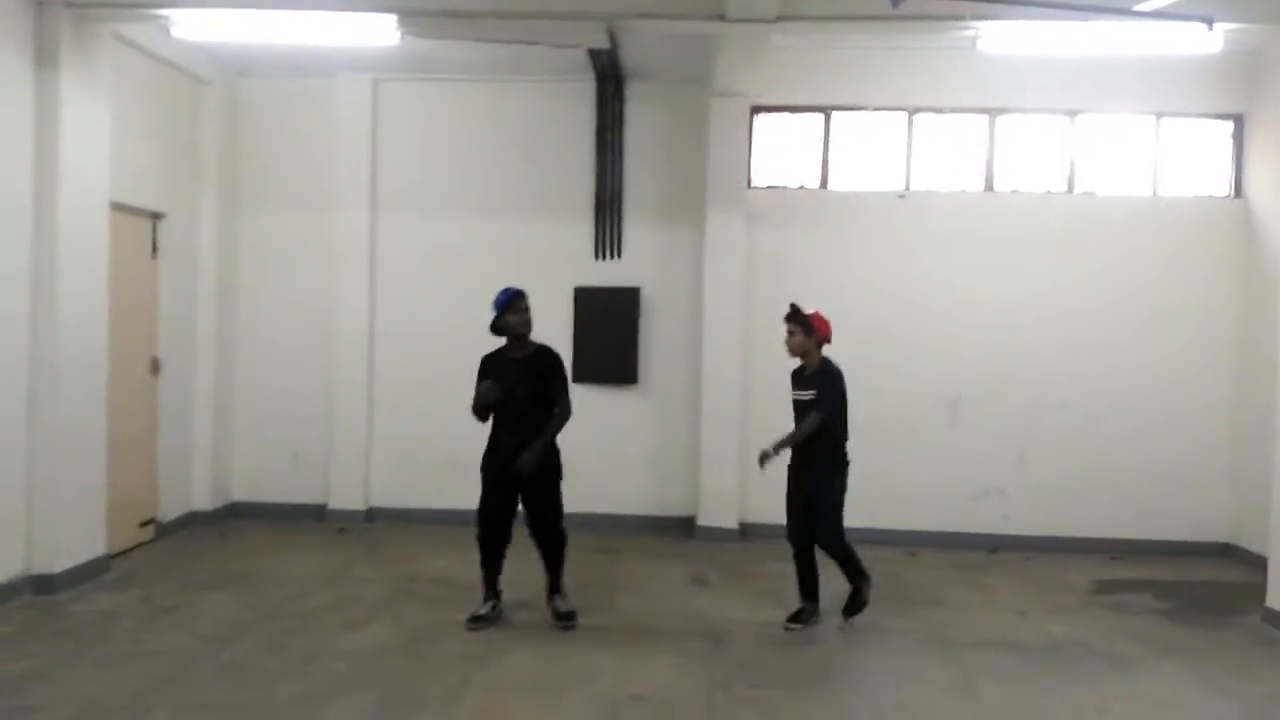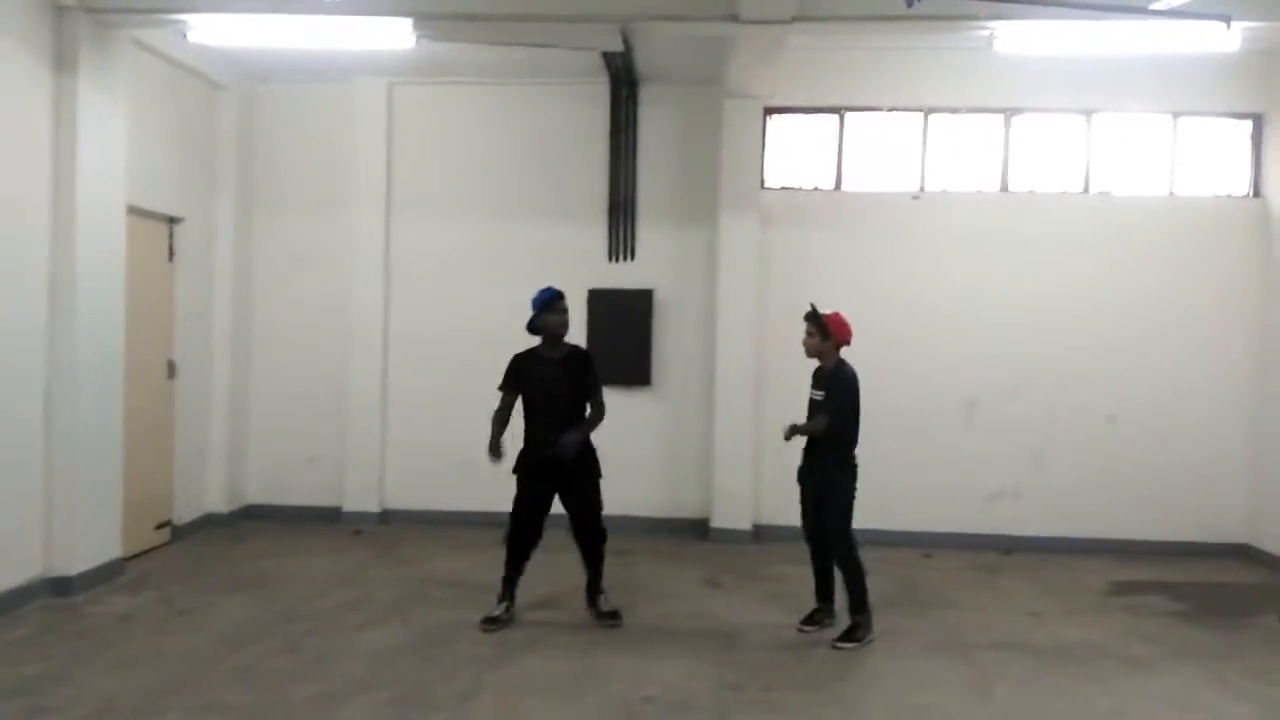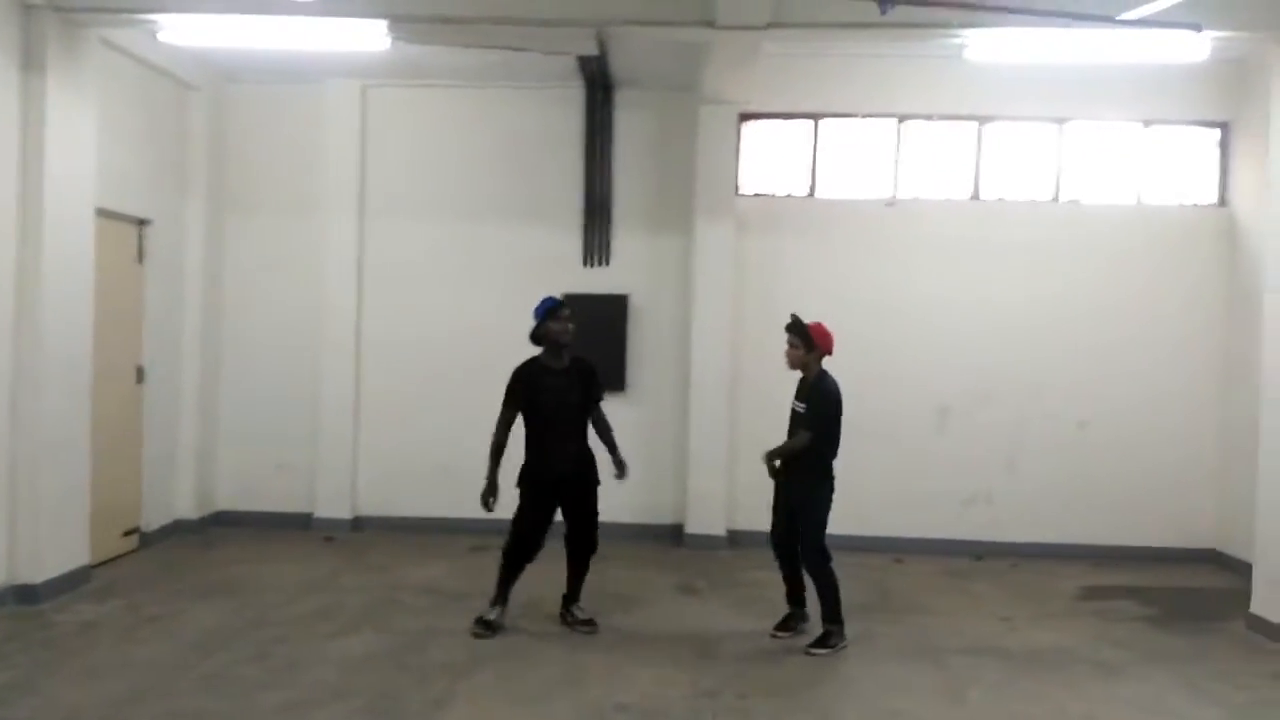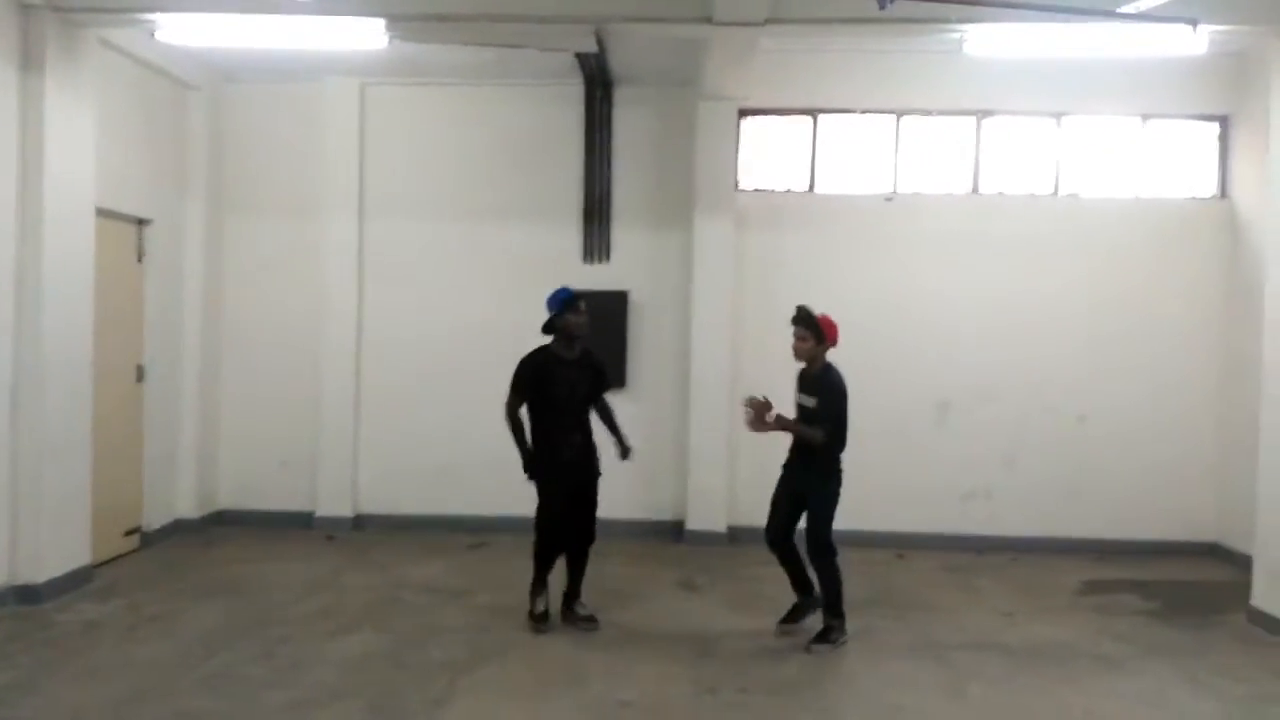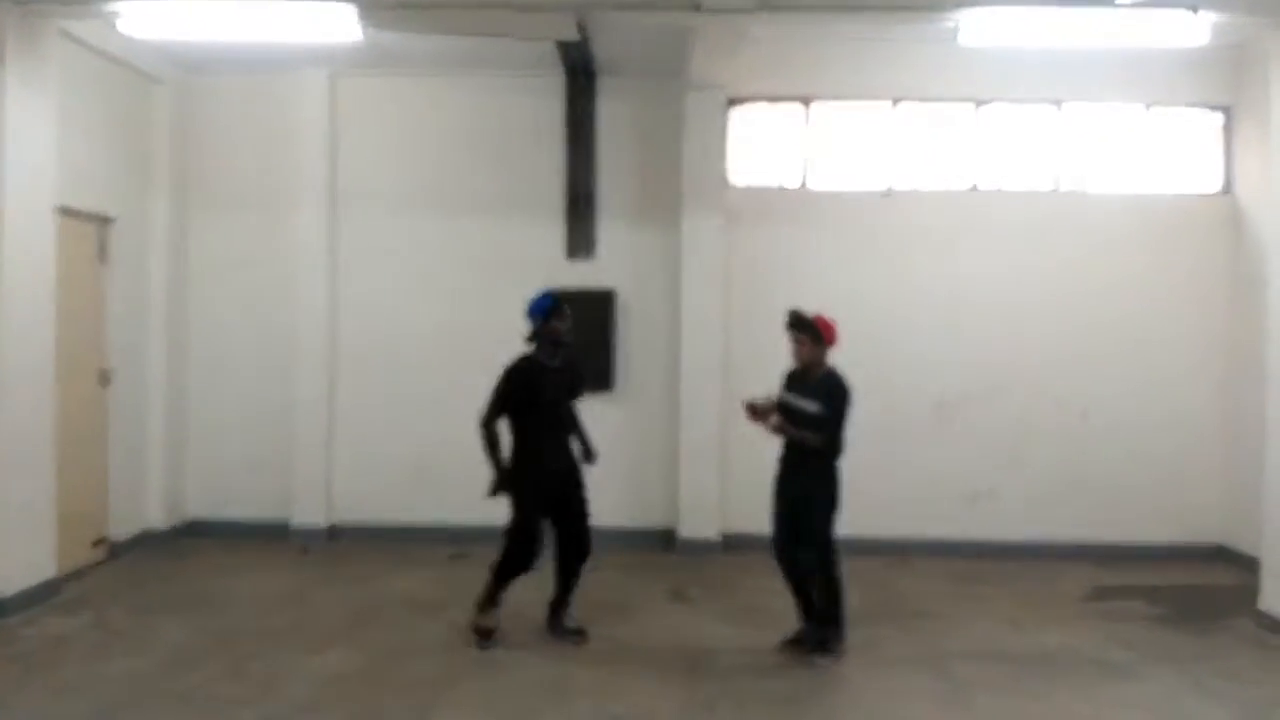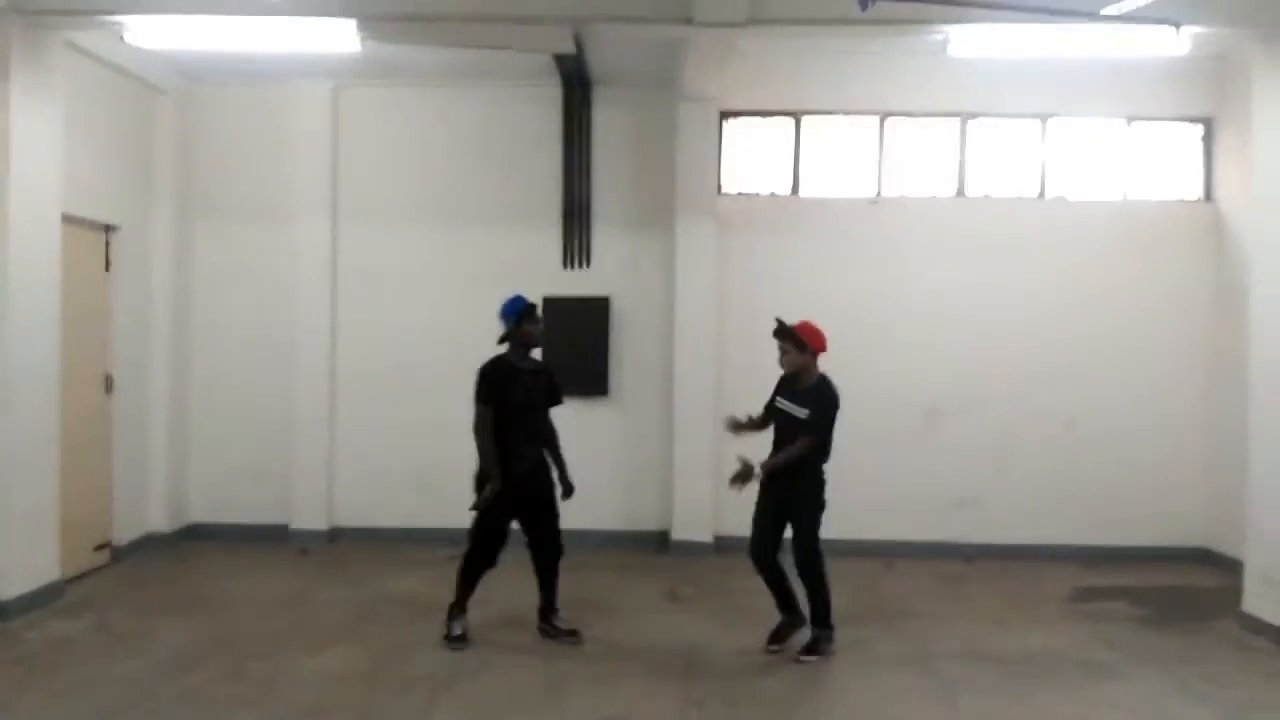
dt=0.2s
person 1, frame 1
left shoulder: (546, 359)
right shoulder: (491, 363)
left elbow: (563, 410)
right elbow: (481, 414)
left wrist: (536, 449)
right wrist: (482, 399)
left hip: (540, 459)
right hip: (499, 459)
left knee: (549, 529)
right knee: (491, 529)
left ankle: (557, 593)
right ankle: (491, 599)
person 1, frame 2
left shoulder: (581, 360)
right shoulder: (522, 363)
left elbow: (598, 408)
right elbow: (505, 408)
left wrist: (579, 433)
right wrist: (496, 437)
left hip: (577, 459)
right hip: (535, 460)
left knee: (590, 529)
right knee: (521, 531)
left ankle: (596, 596)
right ankle: (506, 600)
person 1, frame 3
left shoulder: (584, 371)
right shoulder: (527, 374)
left elbow: (597, 417)
right elbow: (504, 425)
left wrist: (614, 453)
right wrist: (492, 476)
left hip: (580, 470)
right hip: (539, 472)
left knee: (583, 541)
right knee: (523, 540)
left ankle: (571, 605)
right ankle: (498, 605)
person 1, frame 4
left shoulder: (590, 362)
right shoulder: (535, 363)
right elbow: (513, 410)
left wrist: (619, 437)
right wrist: (526, 452)
left hip: (584, 459)
right hip: (549, 461)
left knee: (581, 533)
right knee: (552, 531)
left ankle: (572, 600)
right ankle: (539, 592)
person 1, frame 5
left shoulder: (568, 369)
right shoulder: (521, 373)
right elbow: (488, 423)
left wrist: (582, 442)
right wrist: (500, 472)
left hip: (565, 470)
right hip: (530, 473)
left knee: (576, 544)
right knee: (522, 547)
left ankle: (558, 613)
right ankle: (488, 605)
person 1, frame 6
left shoulder: (542, 373)
right shoulder: (494, 371)
right elbow: (482, 427)
left wrist: (562, 471)
right wrist: (492, 479)
left hip: (535, 473)
right hip: (503, 476)
left knee: (548, 547)
right knee: (484, 547)
left ankle: (549, 616)
right ankle: (457, 614)
person 2, frame 1
left shoulder: (830, 375)
right shoulder: (798, 375)
left elbow: (811, 423)
left wrist: (774, 449)
left hip: (829, 468)
right hip: (801, 467)
left knee: (828, 536)
right knee: (799, 538)
left ankle: (860, 580)
right ankle: (809, 603)
person 2, frame 2
left shoulder: (843, 377)
right shoulder: (820, 373)
left elbow: (820, 424)
left wrist: (794, 429)
left hip: (838, 472)
right hip: (814, 468)
left knee: (840, 543)
right knee: (816, 539)
left ankle: (861, 620)
right ankle: (825, 606)
person 2, frame 3
left shoulder: (825, 390)
right shoulder: (805, 384)
left elbow: (804, 440)
left wrist: (774, 453)
right wrist: (780, 461)
left hip: (815, 483)
right hip: (791, 478)
left knee: (813, 554)
right knee: (782, 545)
left ankle: (835, 628)
right ankle: (797, 610)
person 2, frame 4
left shoulder: (832, 384)
right shoulder: (805, 375)
left elbow: (821, 436)
left wrist: (778, 423)
right wrist: (771, 417)
left hip: (822, 476)
right hip: (796, 470)
left knee: (819, 547)
right knee: (776, 535)
left ankle: (835, 623)
right ankle: (807, 597)
person 2, frame 5
left shoulder: (835, 388)
right shoulder: (794, 378)
left elbow: (818, 439)
left wrist: (775, 423)
right wrist: (767, 414)
left hip: (819, 482)
right hip: (790, 477)
left knee: (819, 555)
right knee: (787, 551)
left ankle: (833, 630)
right ankle: (813, 624)
person 2, frame 6
left shoulder: (824, 396)
right shoulder: (786, 383)
left elbow: (803, 446)
right elbow: (767, 419)
left wrist: (760, 468)
right wrist: (745, 424)
left hip: (805, 487)
right hip: (775, 483)
left knee: (807, 559)
right knee: (761, 552)
left ankle: (823, 632)
right ankle: (791, 615)
